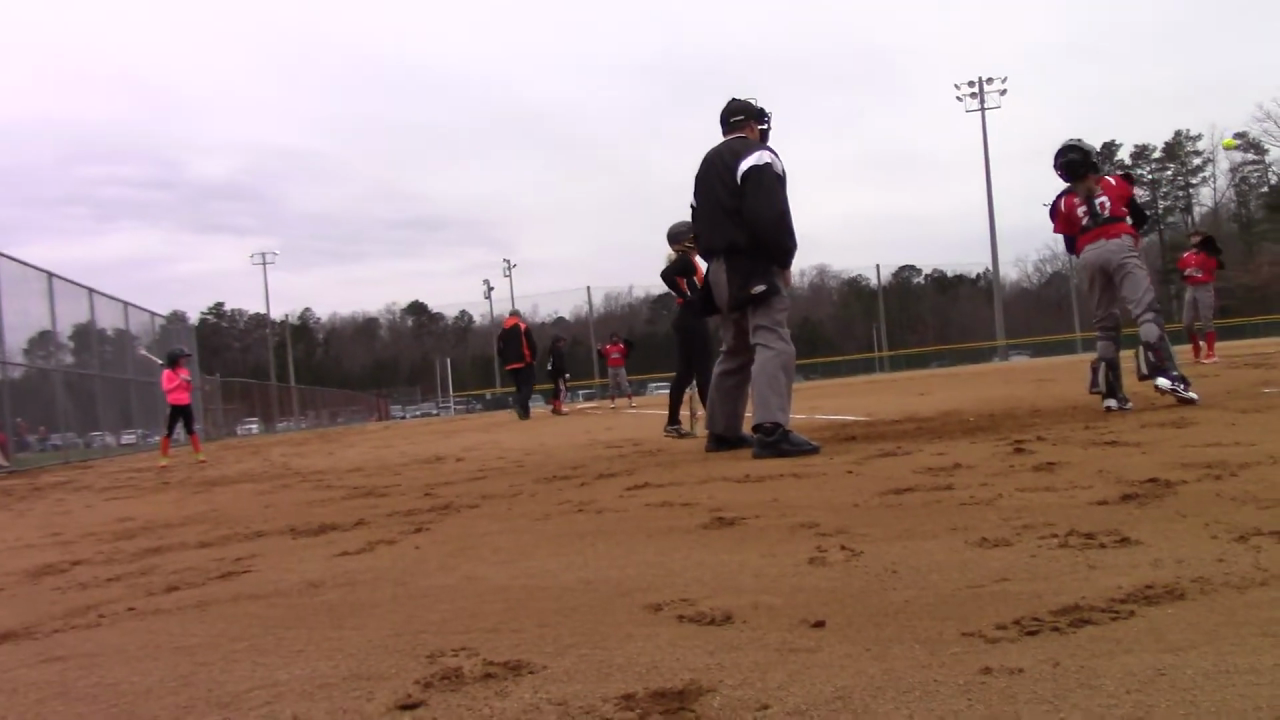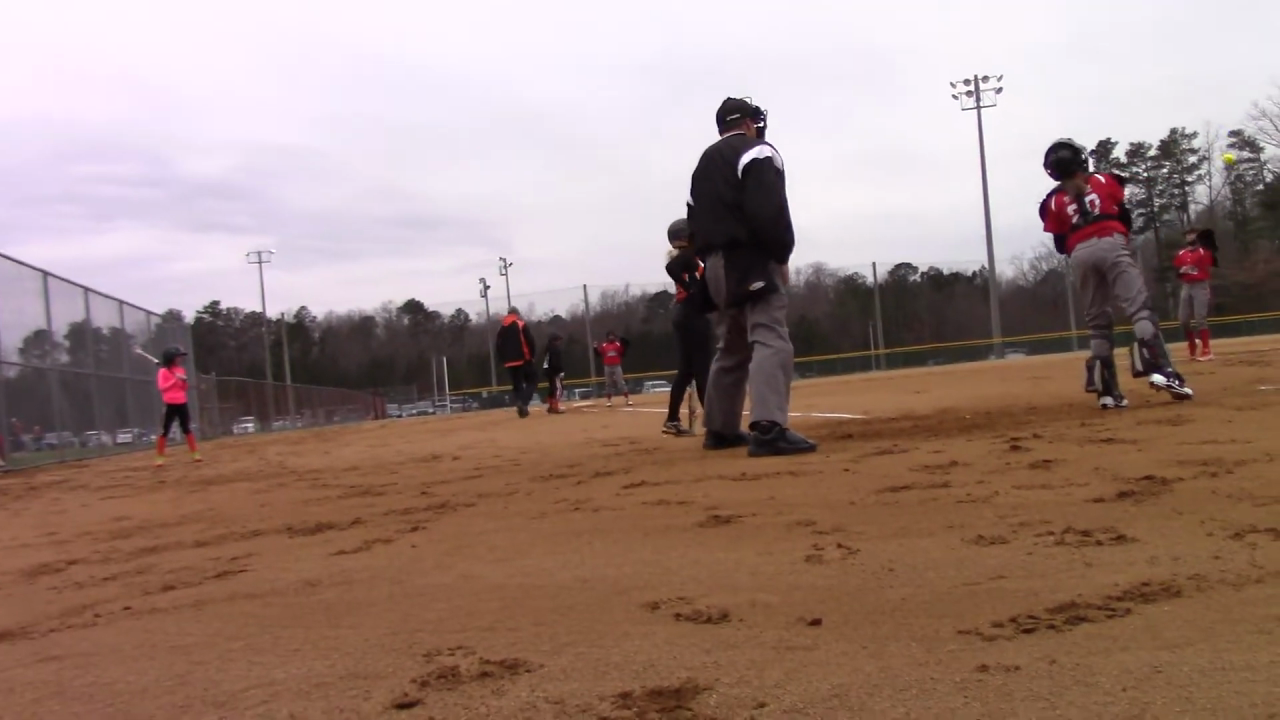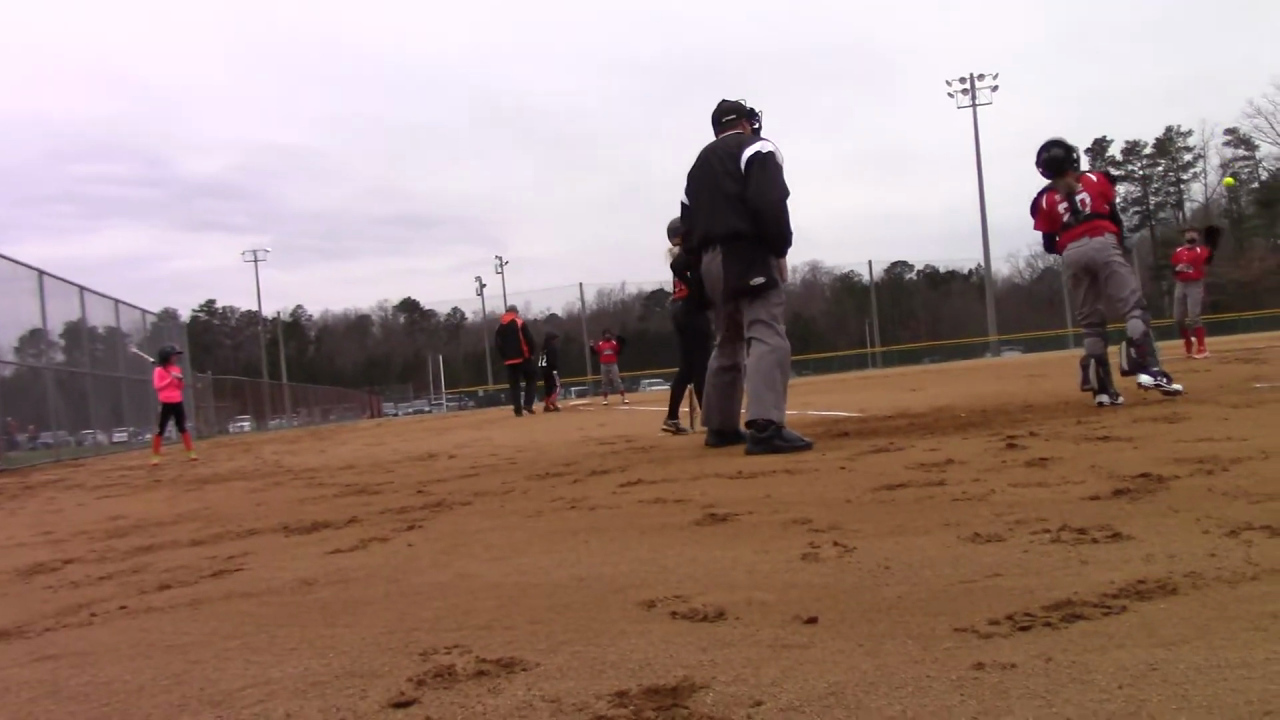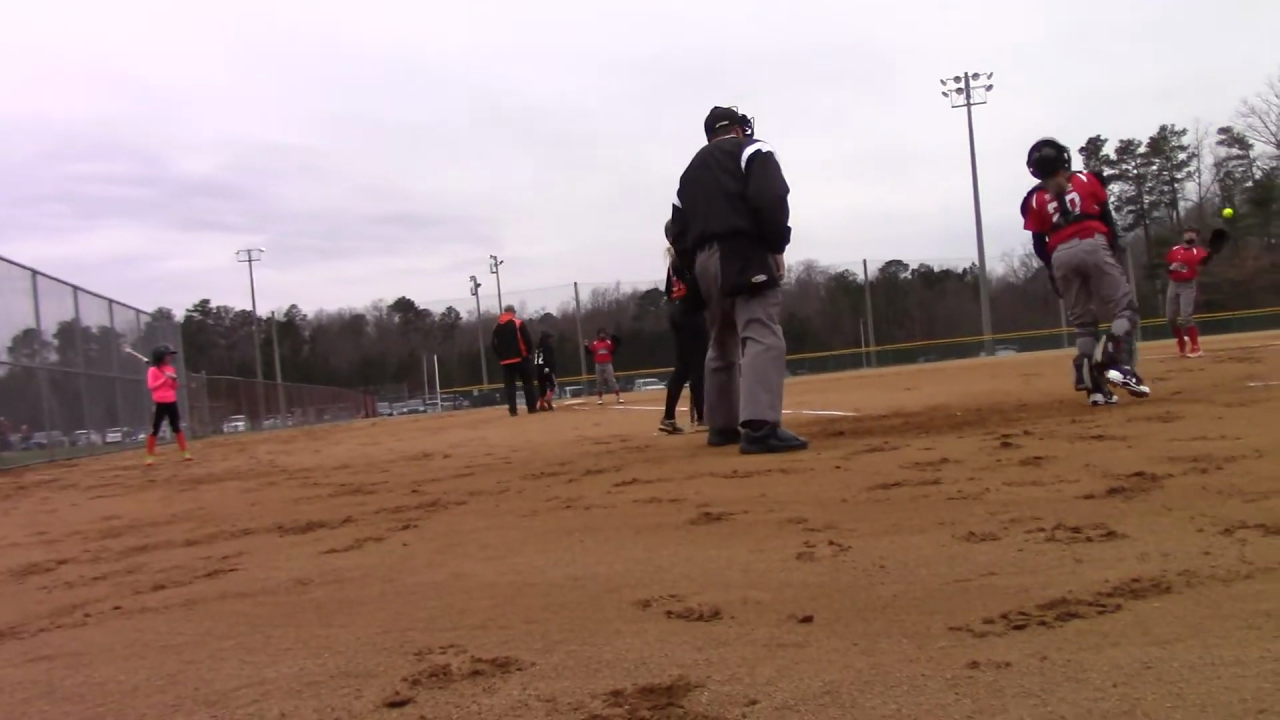
dt=0.1s
person 1, frame 1
left shoulder: (706, 166)
right shoulder: (758, 156)
left elbow: (699, 226)
right elbow: (770, 216)
left wrist: (717, 259)
right wrist: (784, 259)
left hip: (720, 269)
right hip: (753, 265)
left knee: (735, 351)
right knee: (772, 342)
left ankle: (723, 431)
right ankle: (771, 431)
person 1, frame 2
left shoulder: (704, 163)
right shoulder: (757, 151)
left elbow: (695, 223)
right elbow: (769, 211)
left wrist: (712, 257)
right wrist: (782, 255)
left hip: (717, 265)
right hip: (751, 261)
left knee: (732, 348)
right knee: (770, 341)
left ankle: (720, 429)
right ankle: (768, 429)
person 1, frame 3
left shoulder: (699, 166)
right shoulder: (755, 148)
left elbow: (687, 227)
right elbow: (770, 202)
left wrist: (706, 260)
right wrist: (780, 248)
left hip: (712, 261)
right hip: (748, 257)
left knee: (727, 346)
right knee: (766, 337)
left ankle: (721, 427)
right ankle: (764, 428)
person 1, frame 4
left shoulder: (692, 169)
right shoulder: (751, 150)
left elbow: (679, 230)
right elbow: (770, 199)
right wrist: (777, 246)
left hip: (706, 261)
right hip: (744, 255)
left knee: (722, 344)
right knee: (762, 336)
left ankle: (722, 426)
right ankle: (759, 427)
person 2, frame 1
left shoulder: (1063, 201)
right shoulder: (1114, 181)
left elbow: (1070, 245)
right elbow: (1140, 216)
left hip: (1089, 256)
right hip: (1120, 248)
left knee: (1105, 324)
right knee: (1146, 311)
left ankle: (1112, 392)
right ankle: (1167, 374)
person 2, frame 2
left shoulder: (1053, 200)
right shoulder: (1104, 180)
left elbow: (1060, 245)
right elbow: (1126, 217)
left hip: (1081, 255)
right hip: (1112, 246)
left knee: (1098, 322)
right knee: (1140, 310)
left ankle: (1107, 390)
right ankle: (1161, 371)
person 2, frame 3
left shoulder: (1045, 199)
right shoulder: (1095, 180)
left elbow: (1050, 245)
right elbow: (1114, 217)
left hip: (1073, 255)
right hip: (1103, 246)
left knee: (1091, 323)
right knee: (1135, 310)
left ankle: (1102, 389)
right ankle: (1148, 370)
person 2, frame 4
left shoulder: (1034, 198)
right shoulder: (1086, 179)
left elbow: (1039, 245)
right elbow: (1108, 219)
left wrist: (1053, 271)
right wrist: (1112, 253)
left hip: (1062, 255)
right hip: (1093, 246)
left knee: (1083, 322)
right knee: (1125, 309)
left ankle: (1096, 387)
right ankle: (1121, 367)
person 3, frame 1
left shoulder: (686, 262)
right shoulder: (686, 260)
right elbow: (666, 274)
right wrist: (688, 298)
left hip: (686, 319)
right hip: (692, 319)
left knee: (685, 372)
right knee: (704, 371)
left ankle: (673, 424)
person 3, frame 2
left shoulder: (685, 258)
right shoulder: (687, 256)
right elbow: (671, 268)
right wrist: (691, 291)
left hip: (685, 315)
right hip: (693, 315)
left knee: (686, 370)
right knee: (703, 369)
left ankle: (672, 420)
person 3, frame 3
left shoulder: (679, 256)
right shoulder: (688, 254)
right elbow: (678, 267)
right wrist: (695, 290)
left hip: (680, 311)
right hip: (694, 312)
left knee: (687, 367)
right knee: (701, 367)
left ankle: (672, 418)
person 3, frame 4
left shoulder: (676, 257)
left elbow: (668, 290)
right wrist: (694, 290)
left hip: (677, 311)
right hip: (690, 312)
left knee: (682, 367)
right knee: (697, 366)
left ankle: (669, 418)
right ankle: (701, 418)
